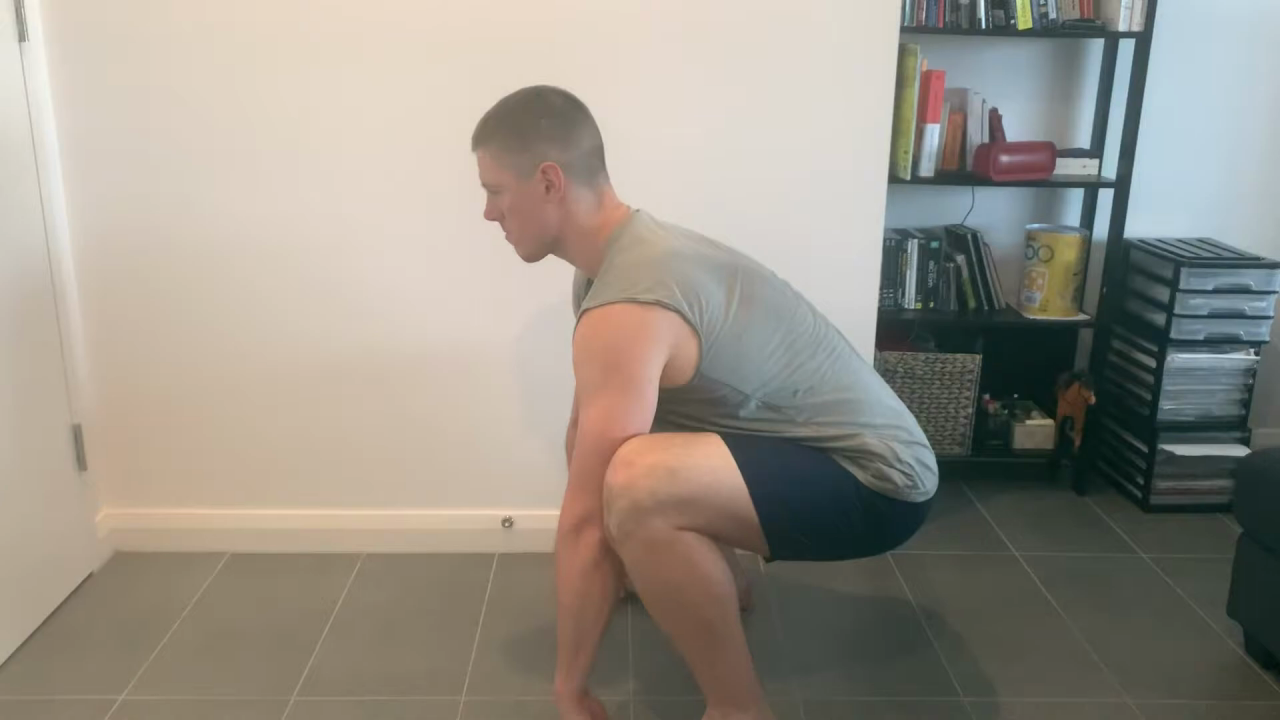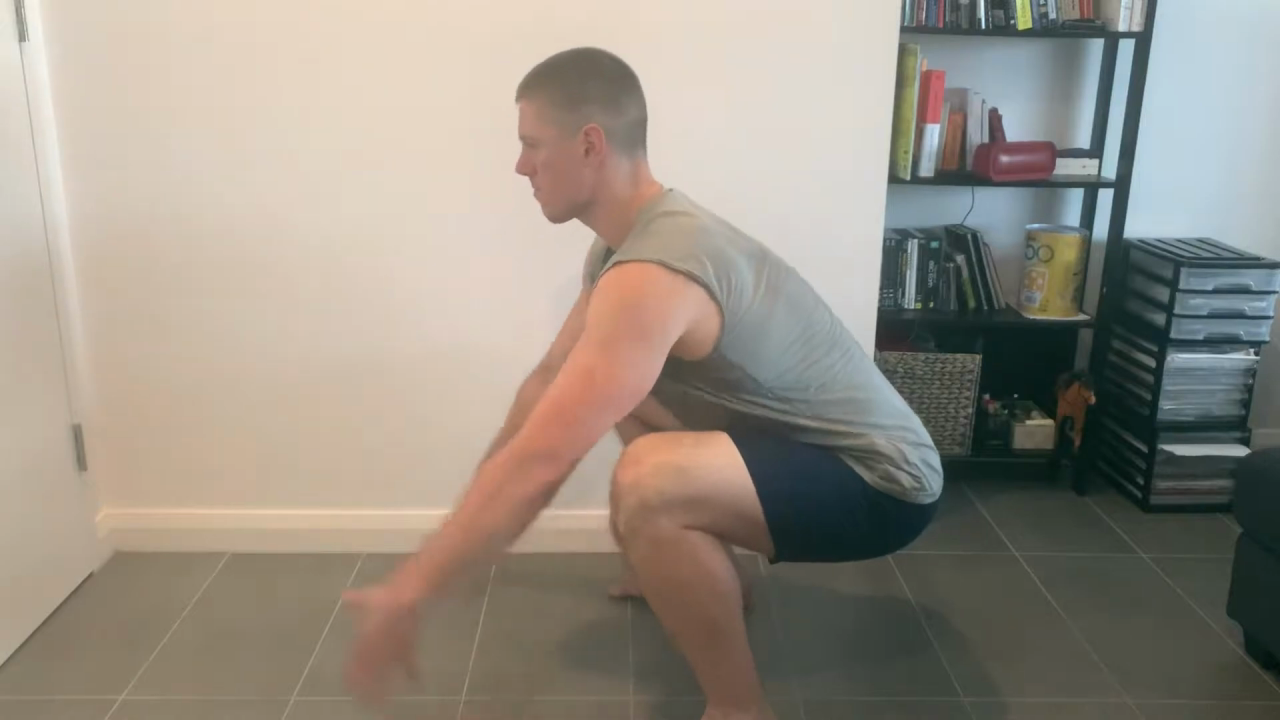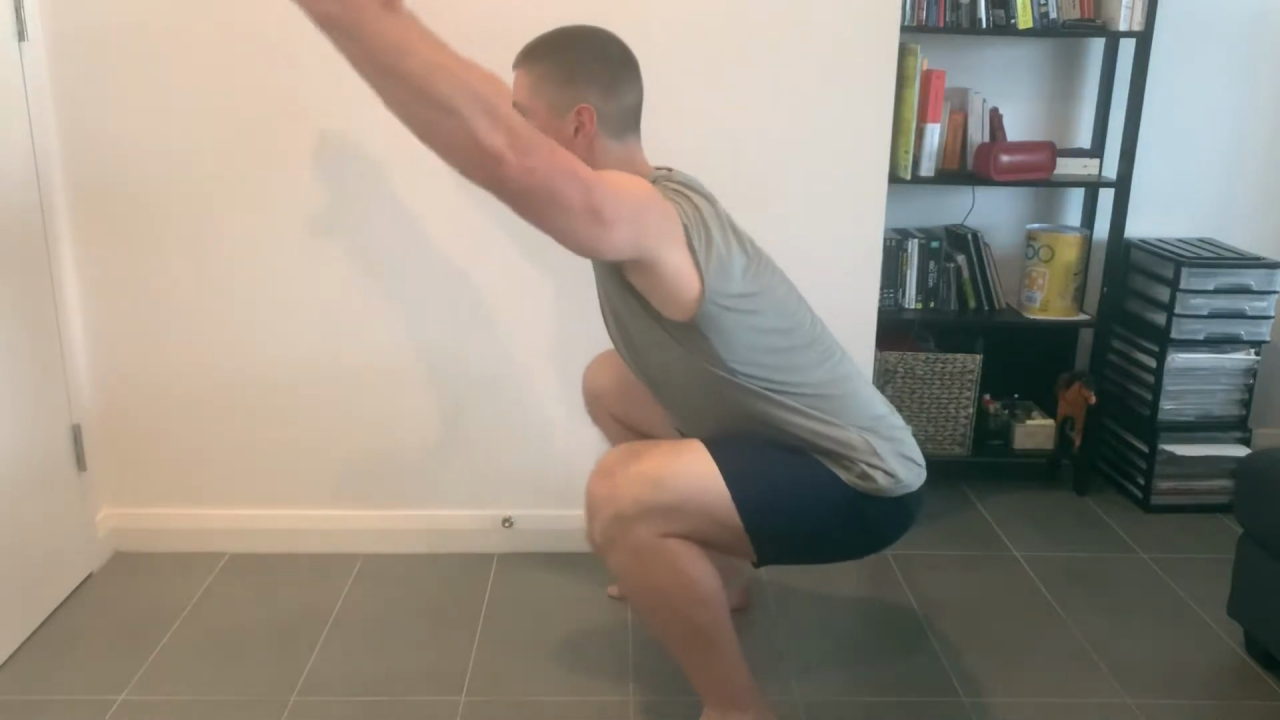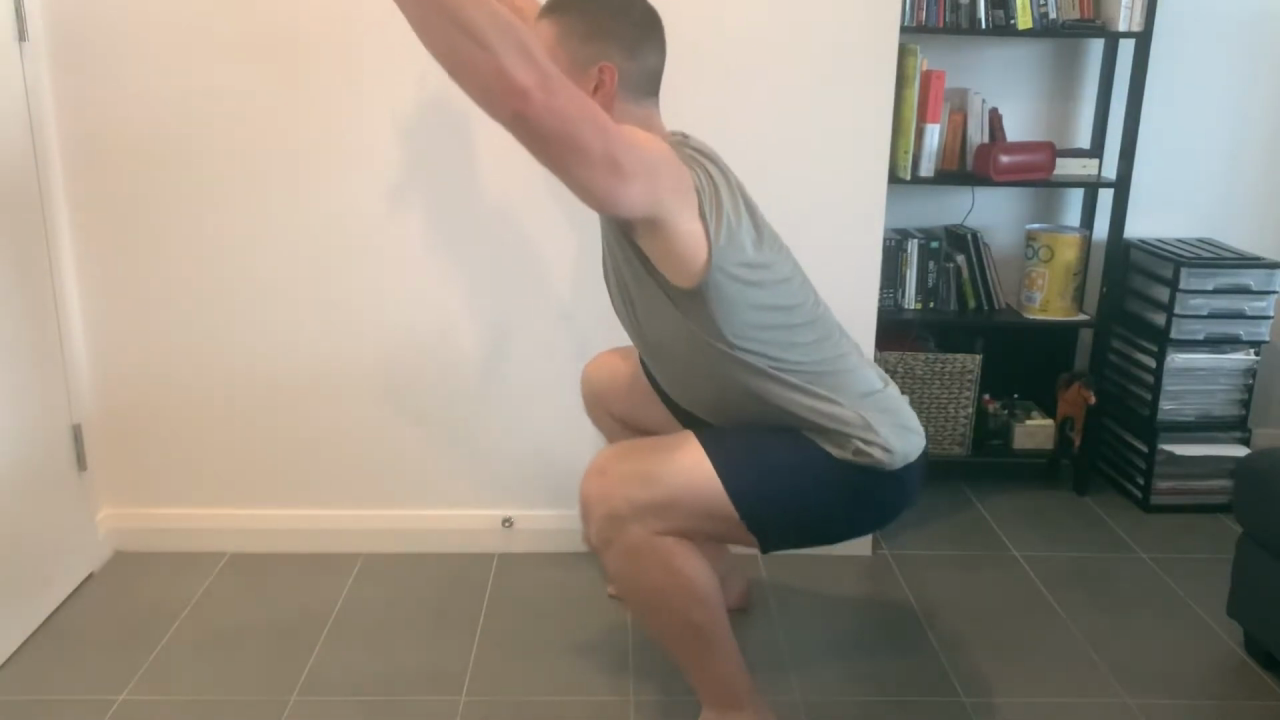
dt=0.5s
person 1, frame 1
left shoulder: (624, 311)
right shoulder: (627, 251)
left elbow: (588, 520)
right elbow: (585, 432)
left hip: (876, 485)
right hip: (843, 445)
left knee: (638, 484)
right ankle: (700, 580)
person 1, frame 2
left shoulder: (651, 276)
right shoulder: (635, 238)
left elbow: (539, 463)
right elbow: (553, 376)
left wrist: (406, 595)
left hip: (878, 486)
right hip: (811, 444)
left knee: (650, 484)
right knee: (619, 400)
right ankle: (692, 573)
person 1, frame 3
left shoulder: (645, 218)
right shoulder: (635, 196)
left elbow: (493, 149)
right elbow: (498, 117)
left hip: (862, 486)
right hip: (813, 445)
left knee: (620, 494)
right knee: (610, 384)
right ankle: (714, 572)
person 1, frame 4
left shoulder: (658, 182)
right shoulder: (655, 165)
left elbow: (522, 89)
left hip: (859, 461)
right hip: (808, 419)
left knee: (616, 495)
right knee: (610, 383)
right ankle: (711, 577)
